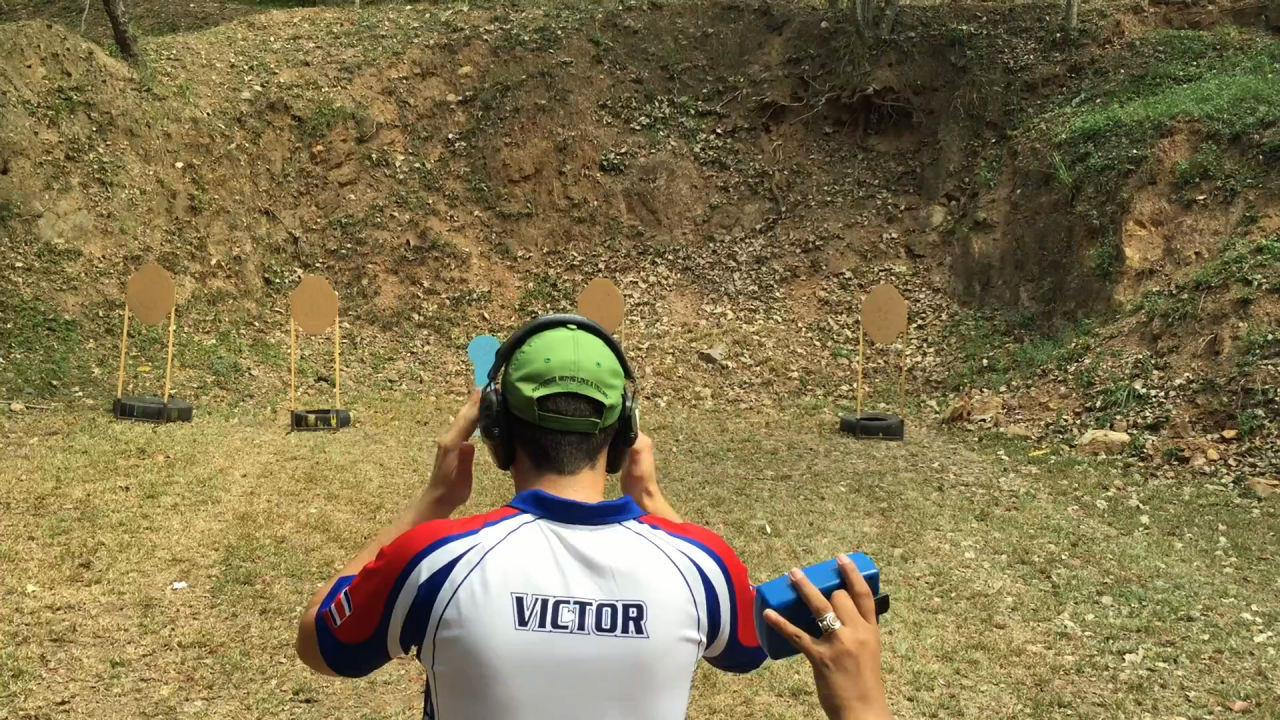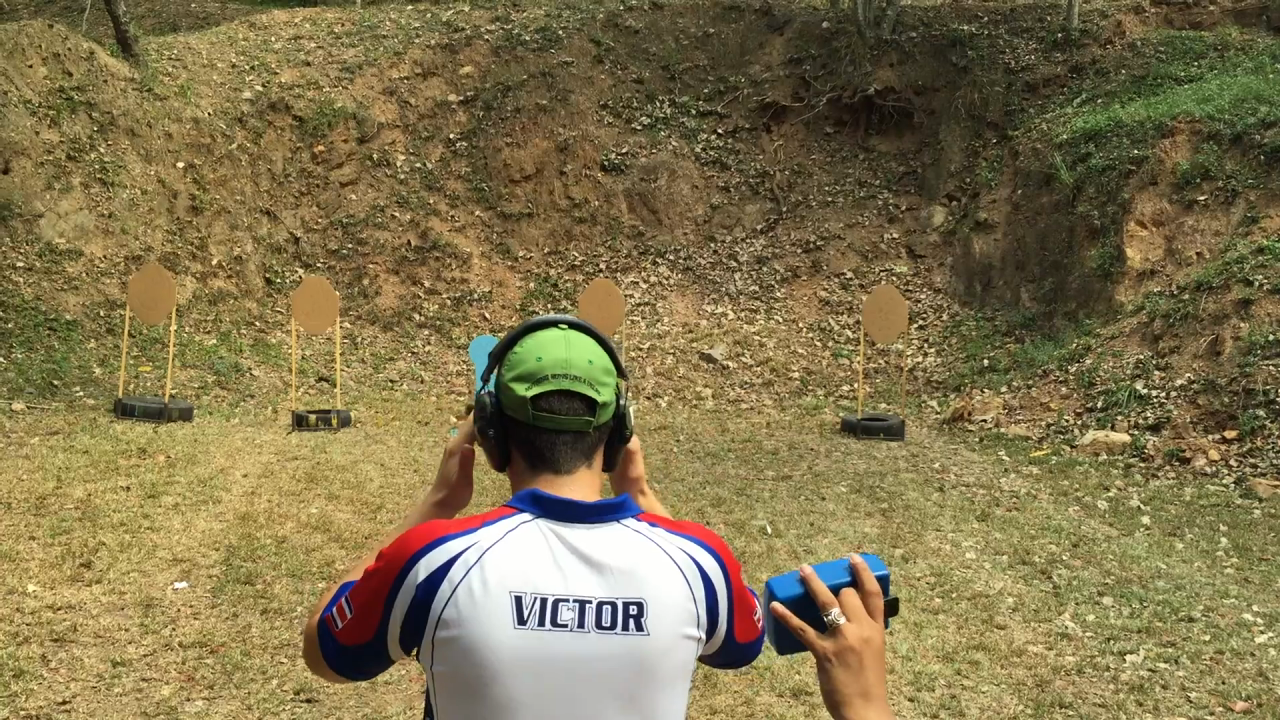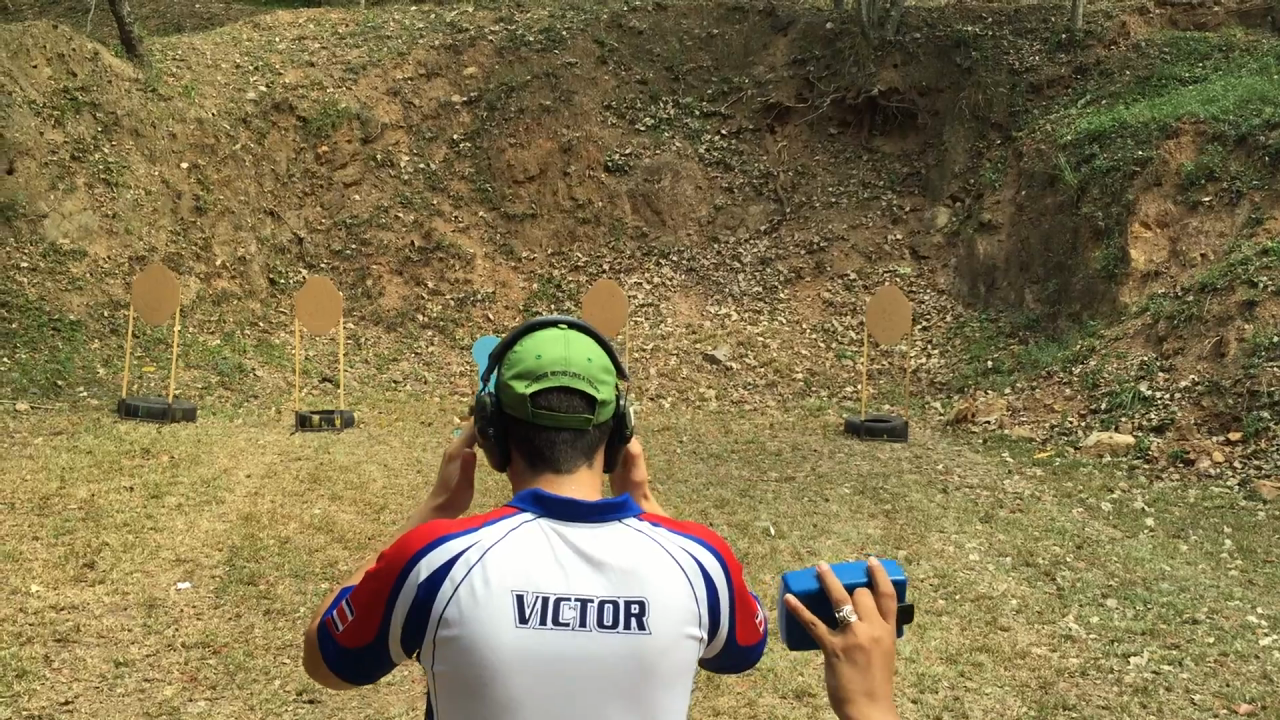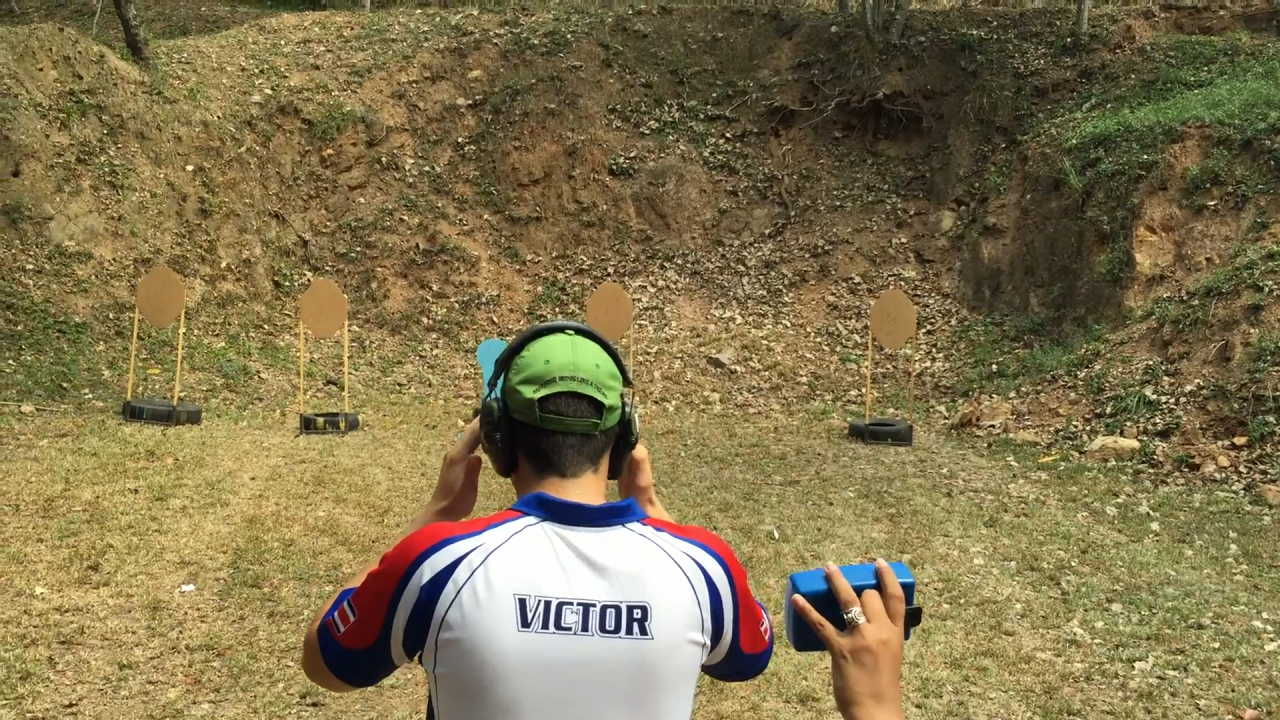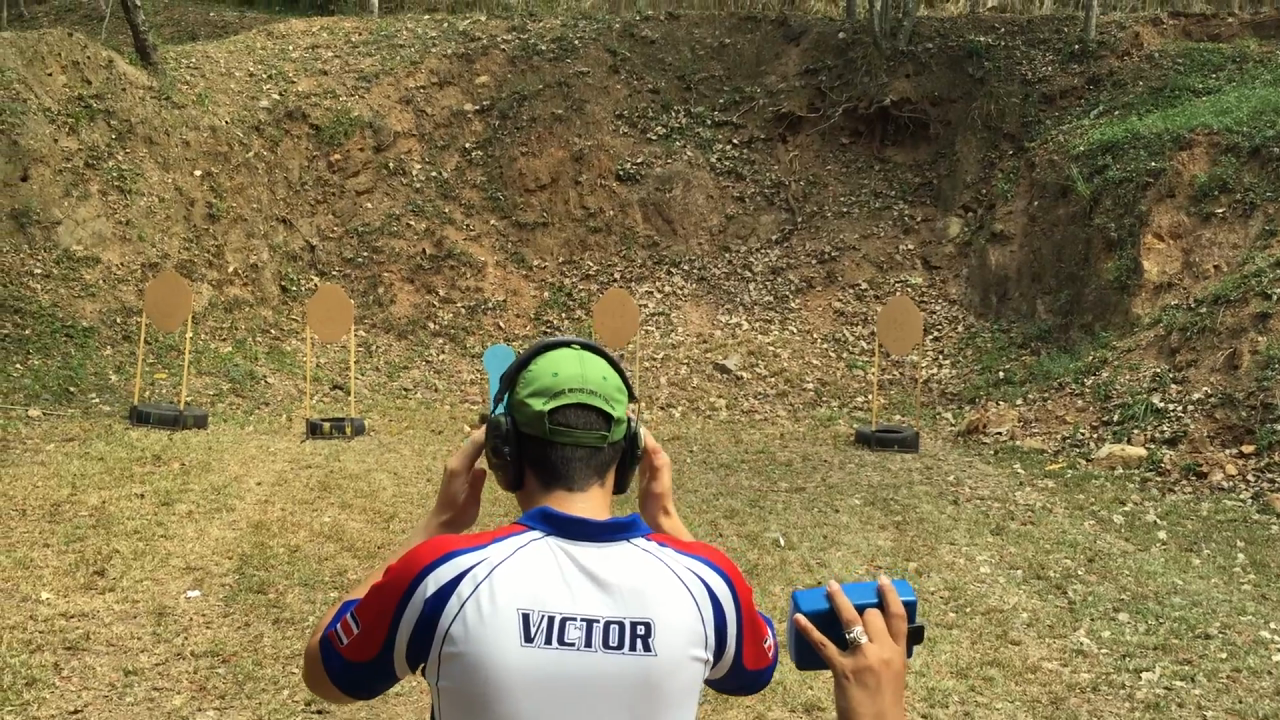
dt=0.2s
person 1, frame 1
left shoulder: (440, 558)
right shoulder: (697, 563)
left elbow: (316, 643)
right elbow: (750, 646)
left wrist: (432, 500)
right wrist: (651, 498)
person 1, frame 2
left shoulder: (438, 559)
right shoulder: (694, 559)
left elbow: (321, 651)
right elbow: (745, 640)
left wrist: (436, 503)
right wrist: (643, 497)
person 1, frame 3
left shoulder: (440, 558)
right shoulder: (695, 559)
left elbow: (323, 659)
right elbow: (745, 647)
left wrist: (435, 508)
right wrist: (644, 502)
person 1, frame 4
left shoulder: (442, 561)
right shoulder: (700, 564)
left elbow: (322, 661)
right elbow: (753, 656)
left wrist: (438, 511)
right wrist: (651, 508)
person 1, frame 5
left shoulder: (445, 574)
right shoulder: (704, 580)
left elbow: (322, 672)
right elbow: (757, 669)
left wrist: (438, 523)
right wrist: (666, 518)
